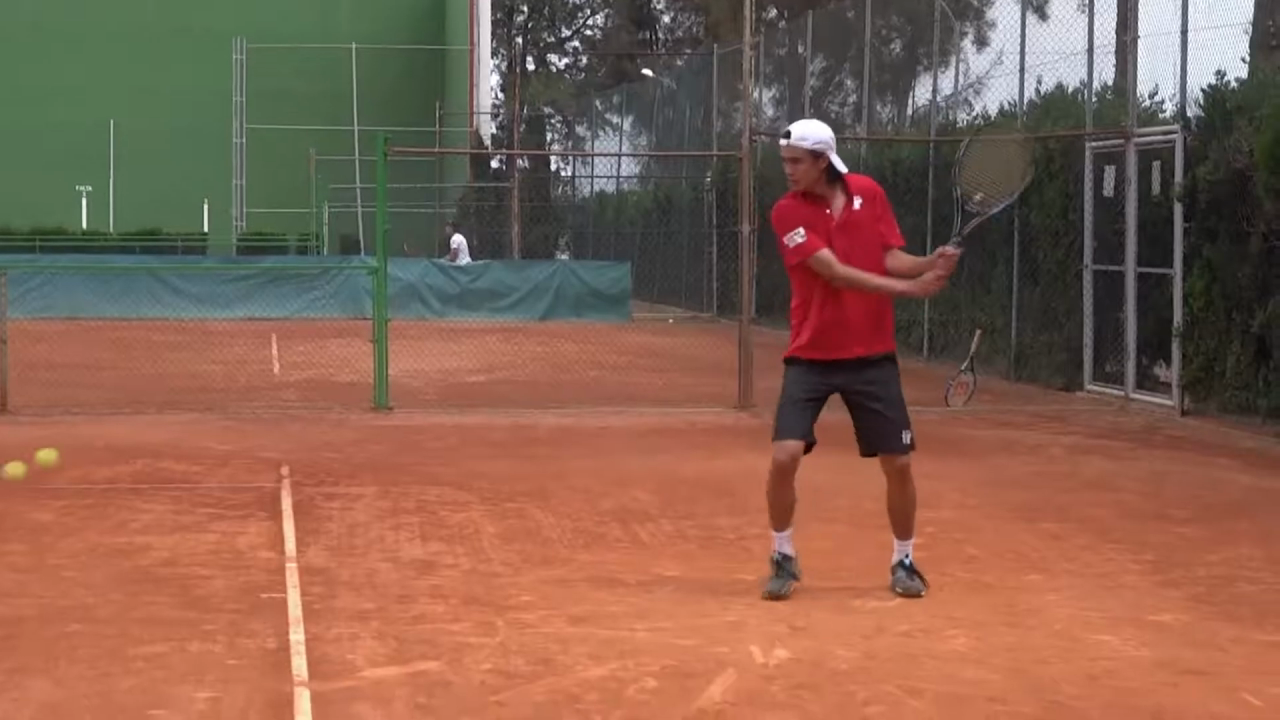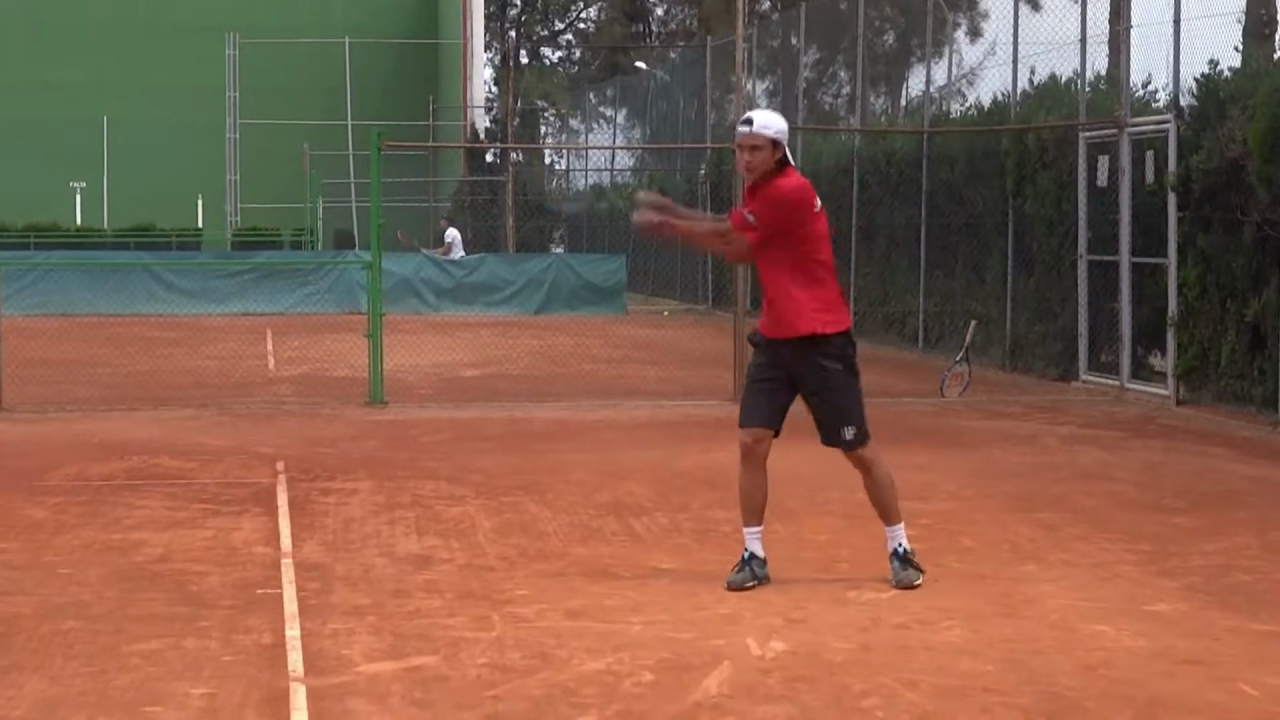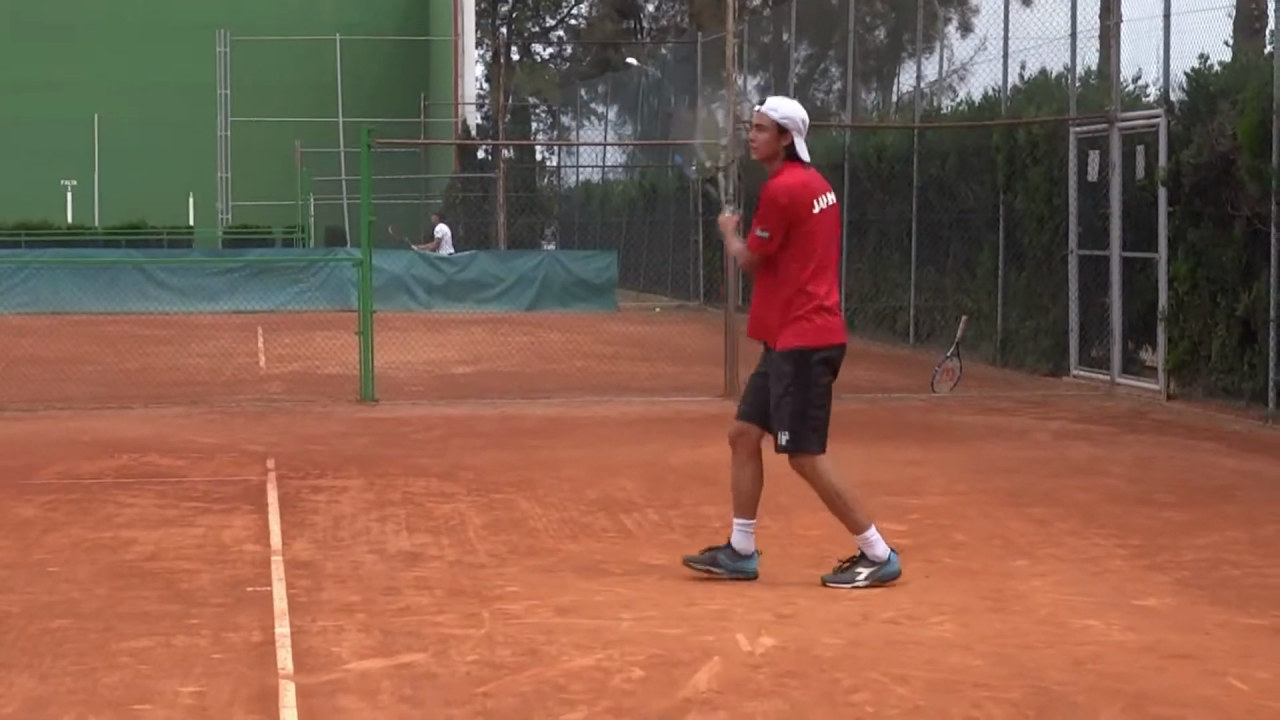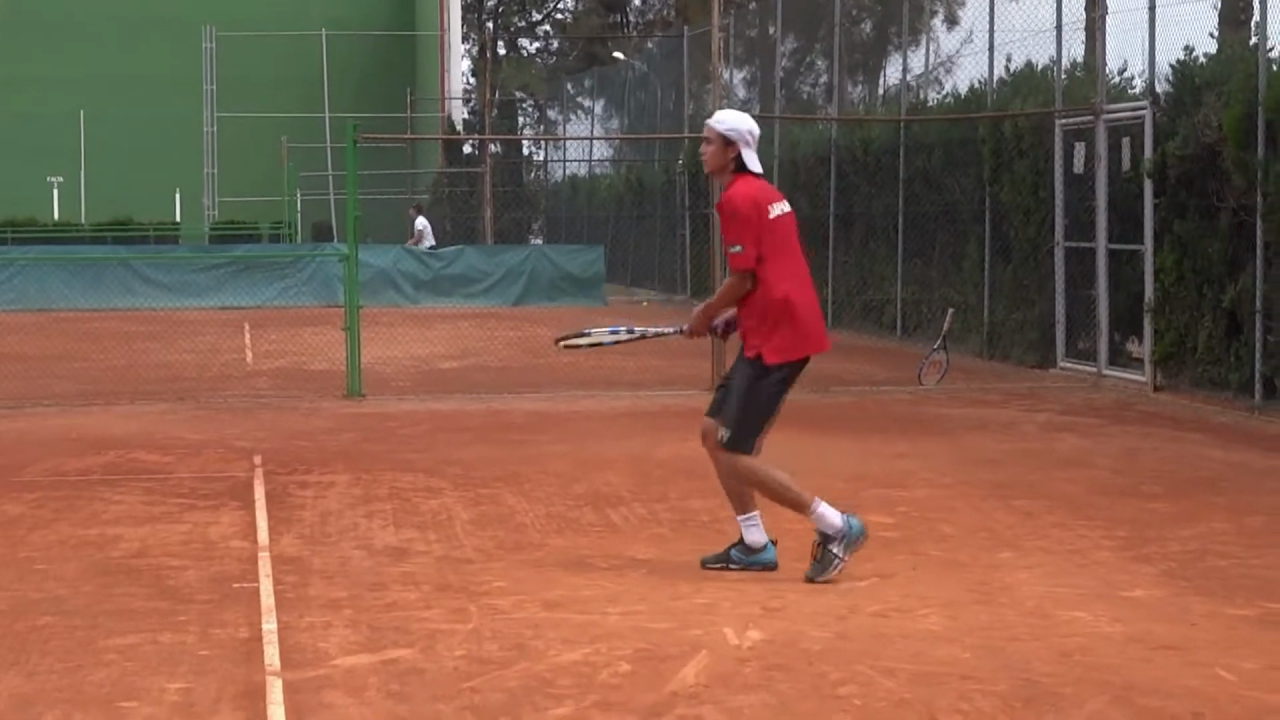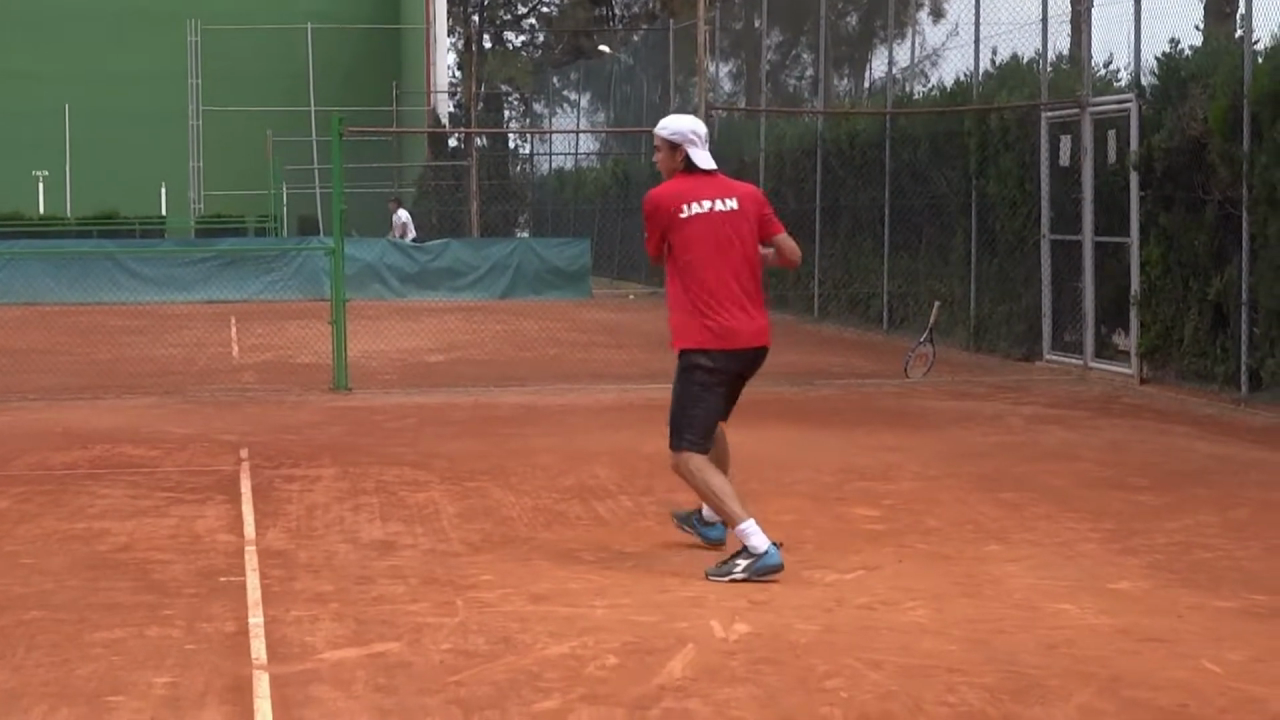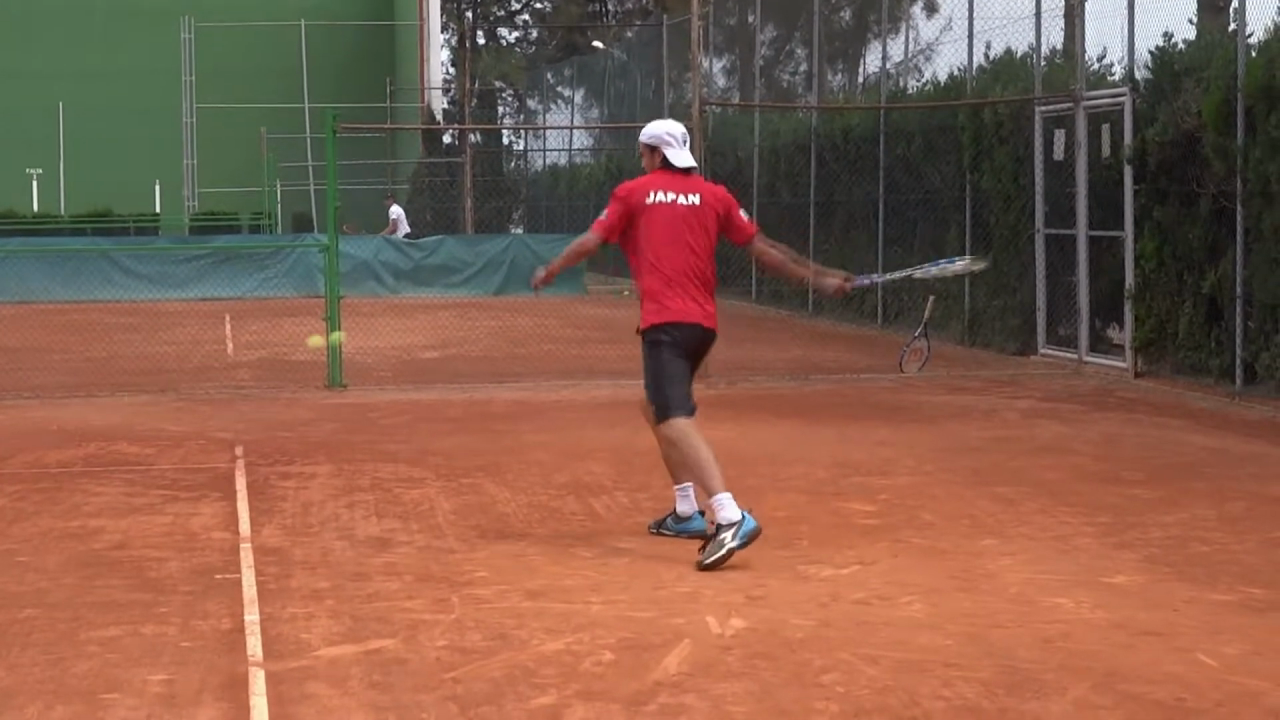
dt=0.5s
person 1, frame 1
left shoulder: (869, 193)
right shoulder: (787, 211)
left elbow: (893, 259)
right elbow: (833, 272)
left wrist: (930, 264)
right wrist: (905, 288)
left hip: (871, 354)
right hip: (811, 356)
left knee: (898, 464)
right knee: (784, 457)
left ankle: (903, 560)
right ankle: (783, 557)
person 1, frame 2
left shoulder: (791, 190)
right shoulder: (760, 189)
left elbow: (728, 236)
right elbow: (738, 247)
left wrist: (669, 224)
right wrist: (670, 220)
left hip: (823, 337)
right hip: (776, 338)
left knee: (859, 450)
right knee: (752, 444)
left ankle: (899, 548)
right ankle: (753, 555)
person 1, frame 3
left shoulder: (785, 188)
right shoulder: (810, 182)
left elbow: (750, 259)
left wrist: (729, 230)
right wrist: (743, 229)
left hip: (804, 340)
right hip: (789, 336)
left knee: (806, 458)
right knee: (742, 436)
left ankle: (878, 555)
right ankle: (740, 550)
person 1, frame 4
left shoulder: (737, 198)
right shoulder: (762, 193)
left elbow: (742, 280)
left wrist: (703, 315)
right wrist: (737, 316)
left hip: (777, 343)
right hip: (774, 336)
left knee: (737, 456)
right knee: (714, 433)
left ankle: (837, 525)
right ankle: (755, 543)
person 1, frame 5
left shoulder: (659, 199)
right shoulder: (747, 193)
right elbow: (792, 257)
left hip: (707, 343)
right hip: (754, 338)
left knee: (687, 457)
right knee: (708, 422)
left ankle: (758, 548)
right ankle: (712, 518)
person 1, frame 6
left shoulder: (632, 191)
right shoulder: (715, 194)
left elbow: (590, 241)
right elbow: (762, 249)
left wrist: (549, 270)
right wrist: (817, 276)
left hip: (665, 321)
right hip: (701, 322)
left knee: (675, 426)
right knee: (657, 409)
left ankle: (735, 521)
right ankle: (687, 512)
